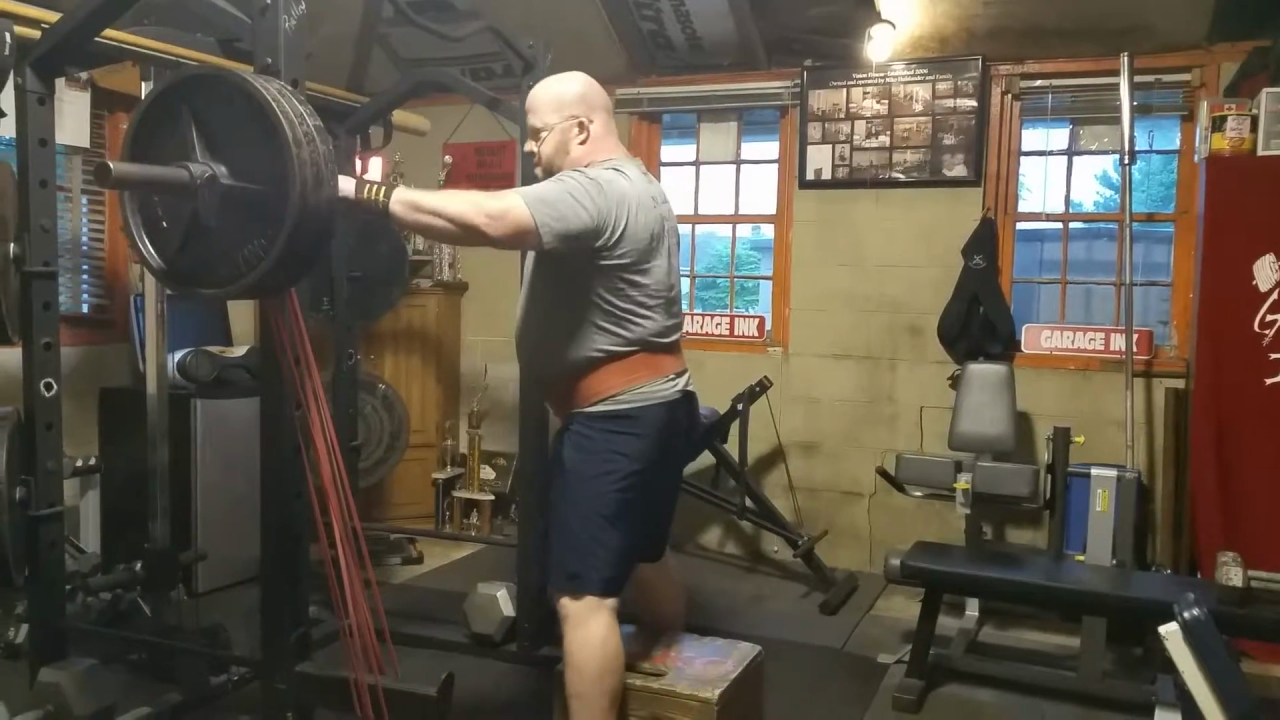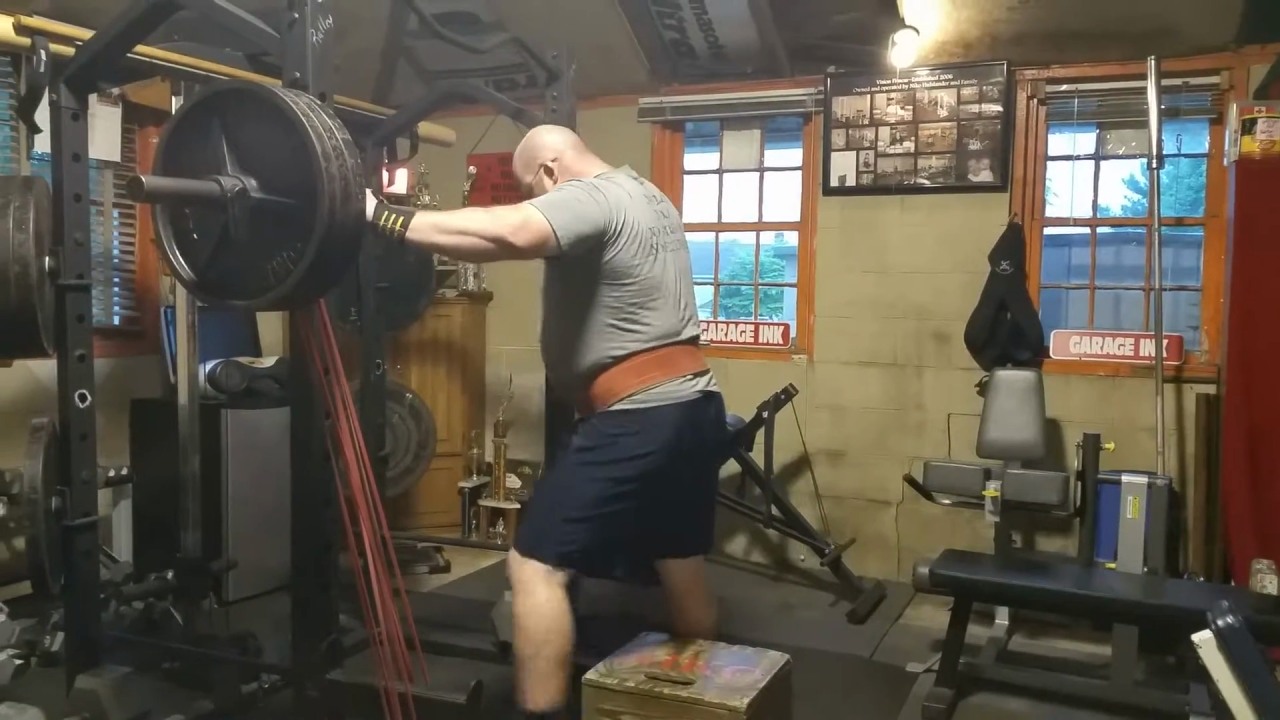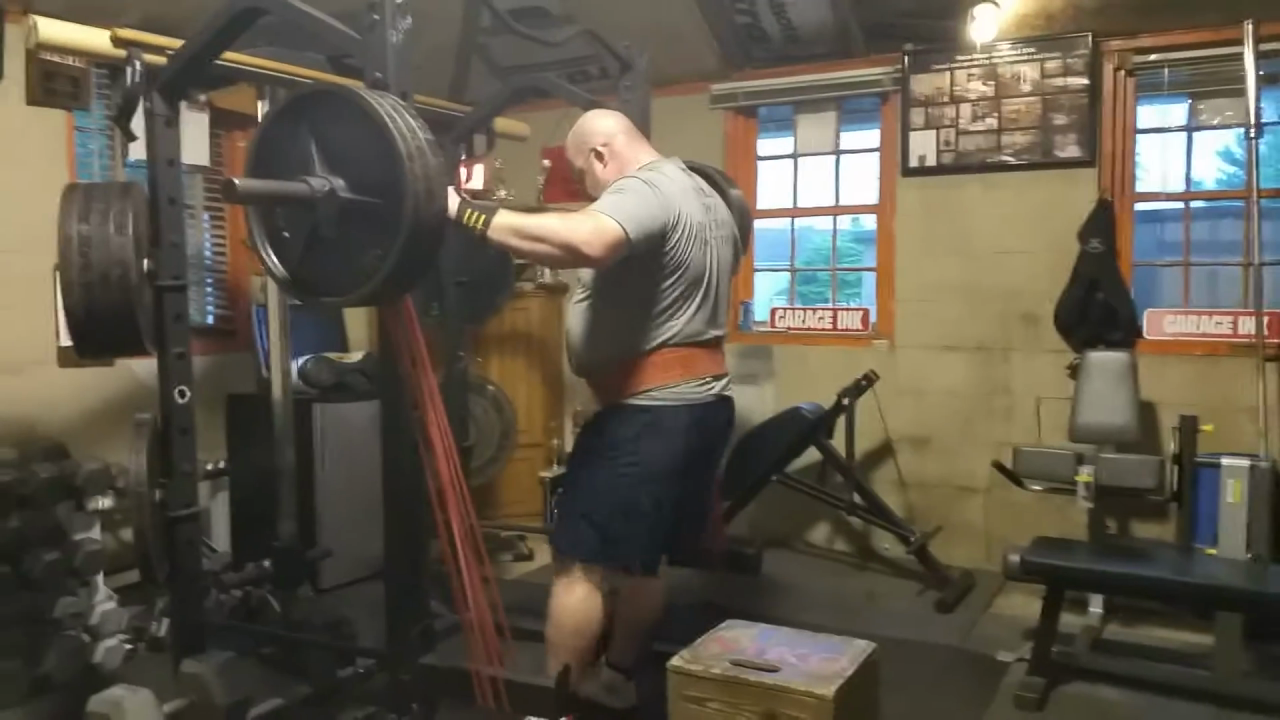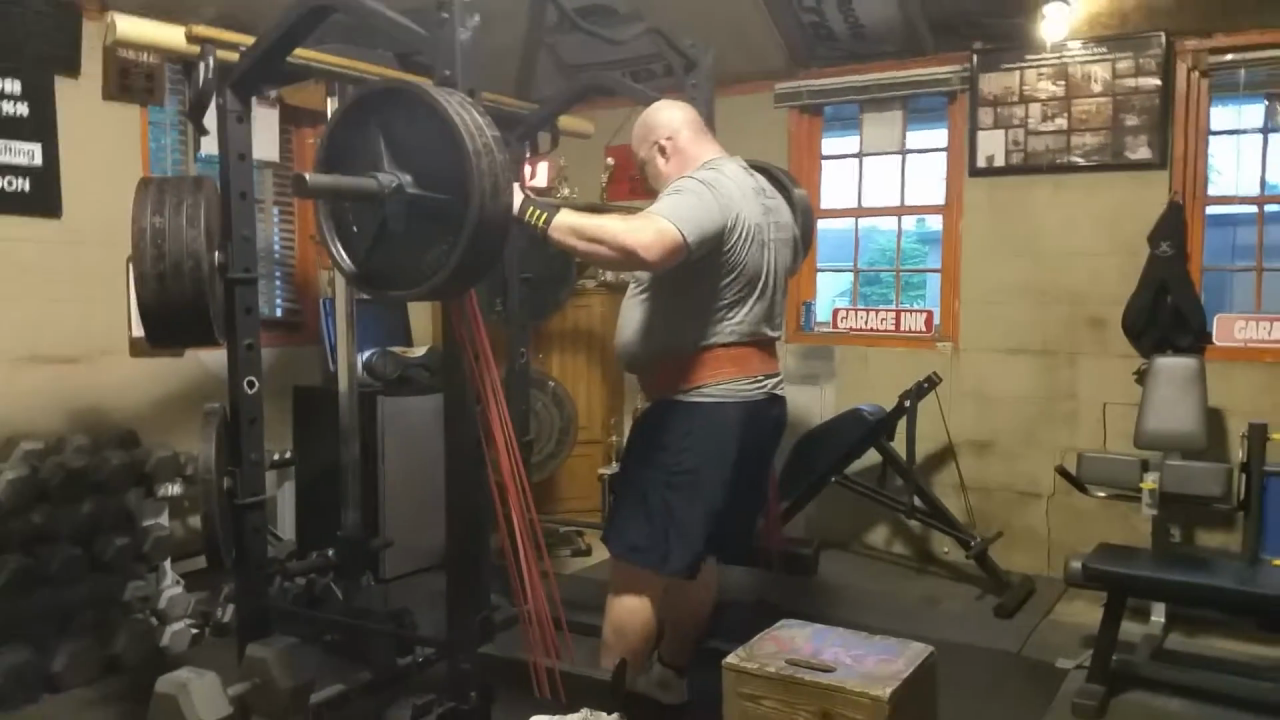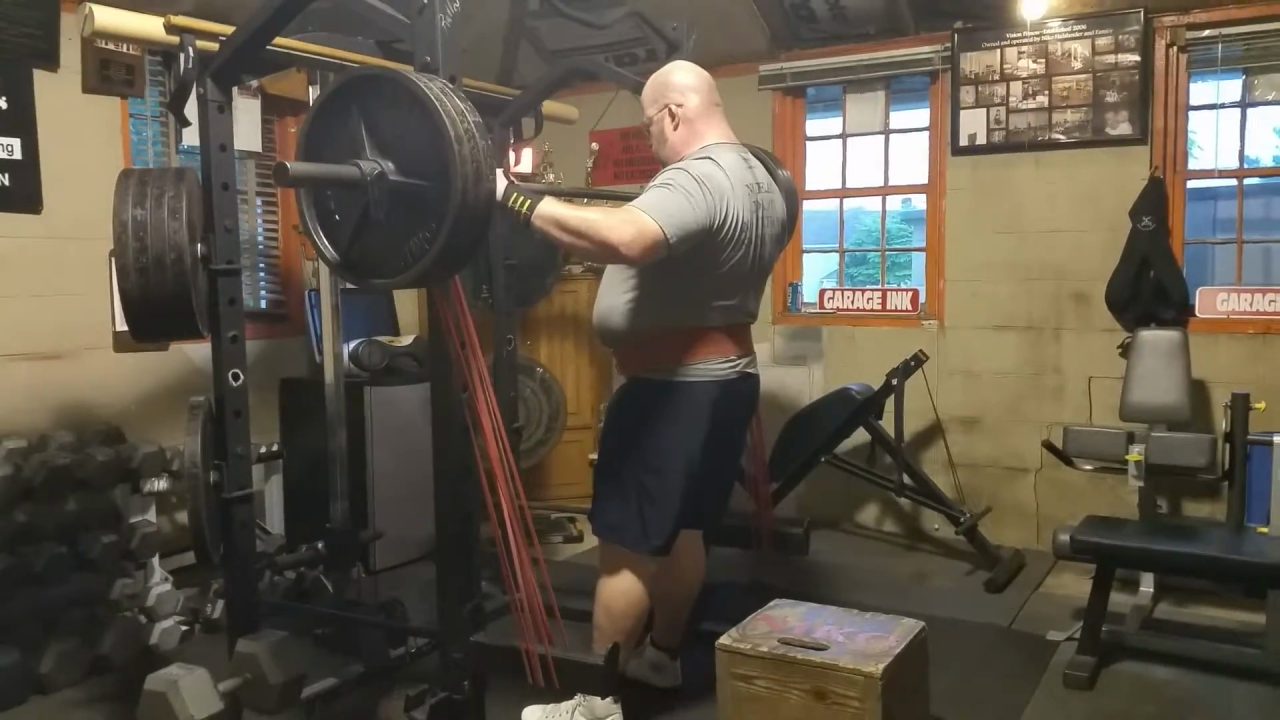
dt=1s
person 1, frame 1
left shoulder: (596, 192)
right shoulder: (632, 186)
left elbow: (487, 219)
left wrist: (366, 193)
left hip: (617, 417)
right hip: (652, 406)
left knee: (583, 593)
right knee: (640, 556)
person 1, frame 2
left shoulder: (592, 198)
right shoulder: (646, 197)
left elbow: (508, 231)
left wrist: (388, 218)
left hip: (639, 418)
right hip: (692, 405)
left knee: (535, 563)
right knee: (681, 563)
person 1, frame 3
left shoulder: (645, 192)
right shoulder: (702, 195)
left elbow: (584, 241)
left wrist: (471, 213)
left hip: (653, 409)
right hip: (700, 402)
left knee: (580, 561)
right knee: (642, 551)
right ankle: (616, 678)
person 1, frame 4
left shoulder: (705, 190)
right shoulder: (766, 196)
left elbow: (642, 244)
left wrist: (534, 212)
left hip: (702, 407)
right hip: (753, 398)
left knee: (639, 562)
right knee: (693, 551)
person 1, frame 5
left shoulder: (696, 180)
right shoulder: (760, 180)
left elbow: (624, 238)
left wrist: (518, 199)
left hip: (675, 386)
right hip: (726, 376)
left knee: (627, 544)
right knee: (679, 528)
right ankle: (661, 658)
